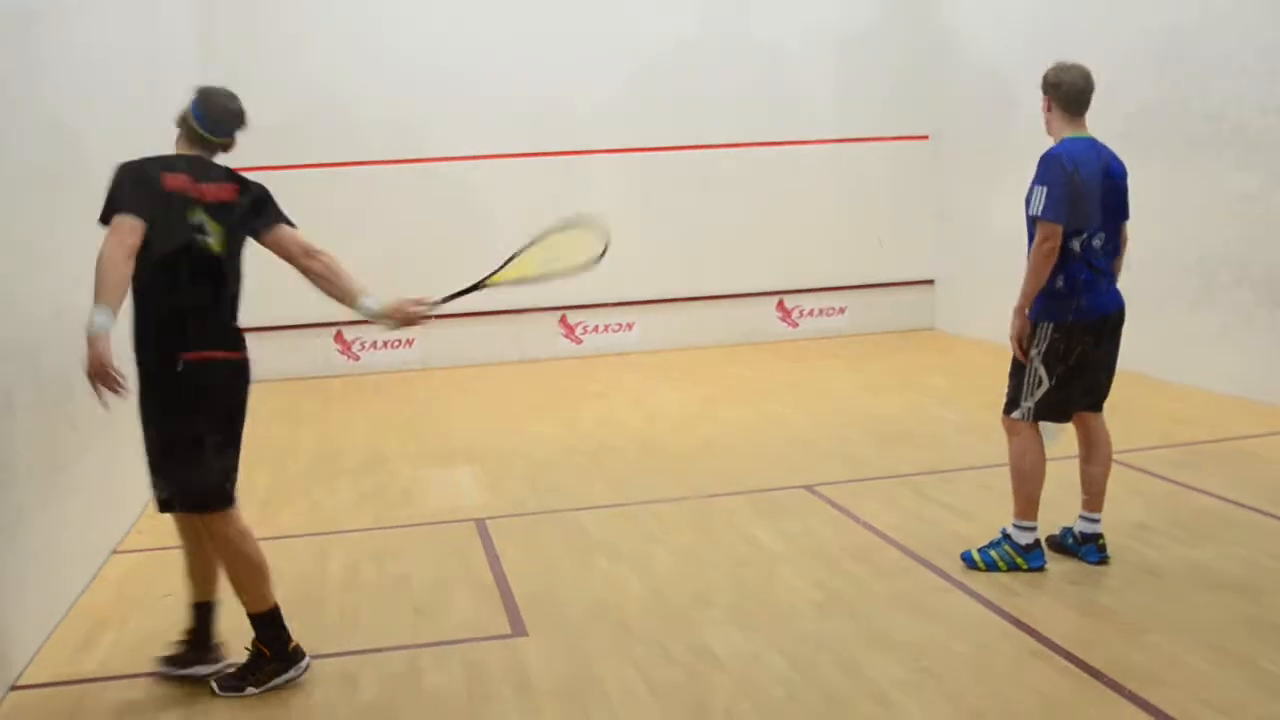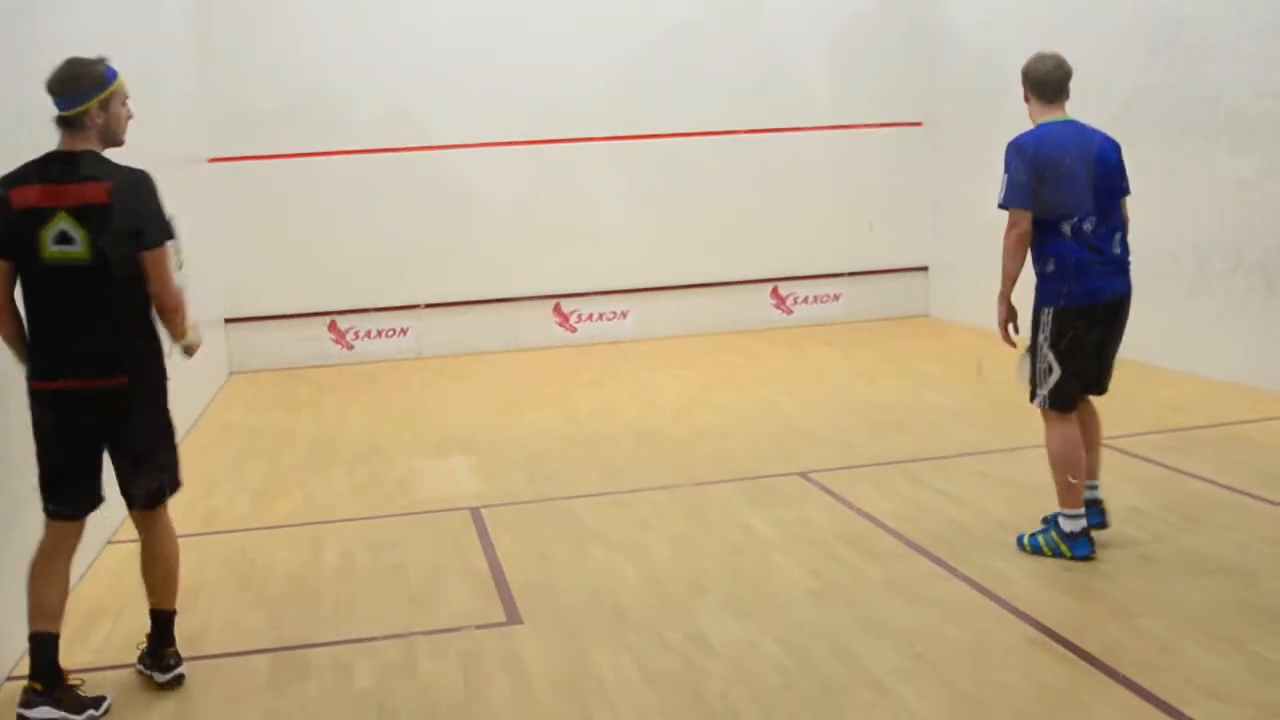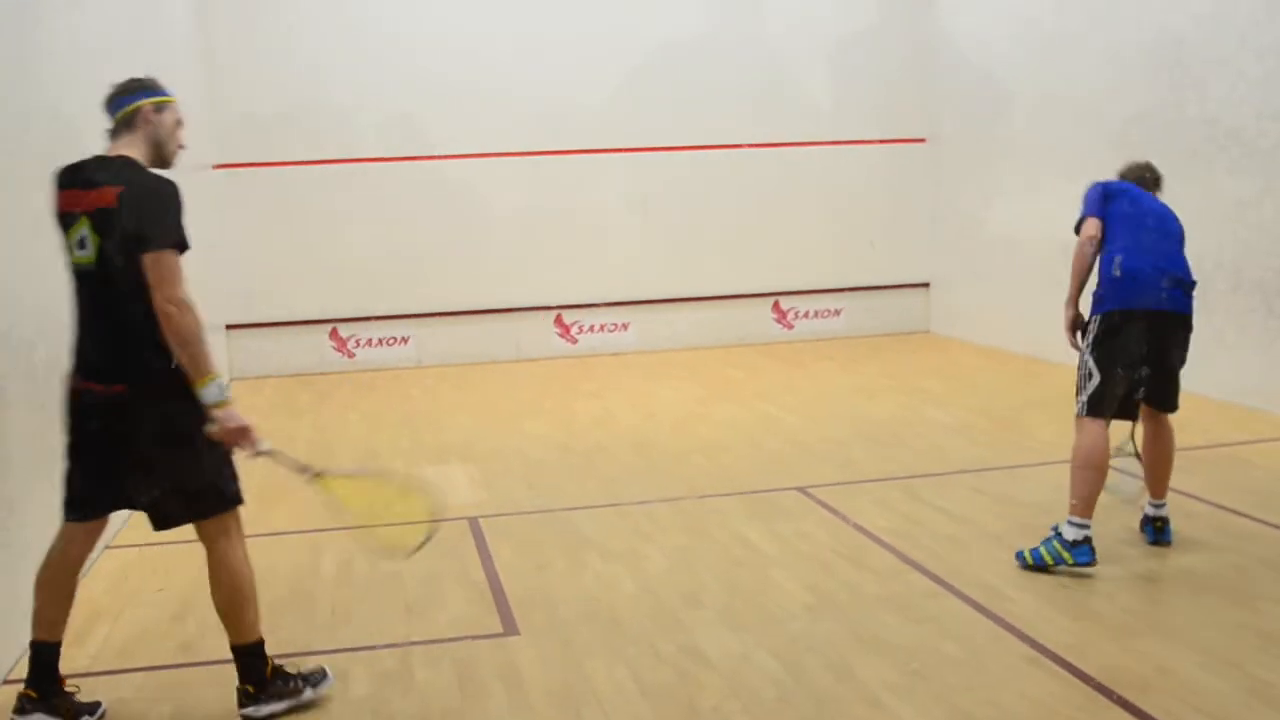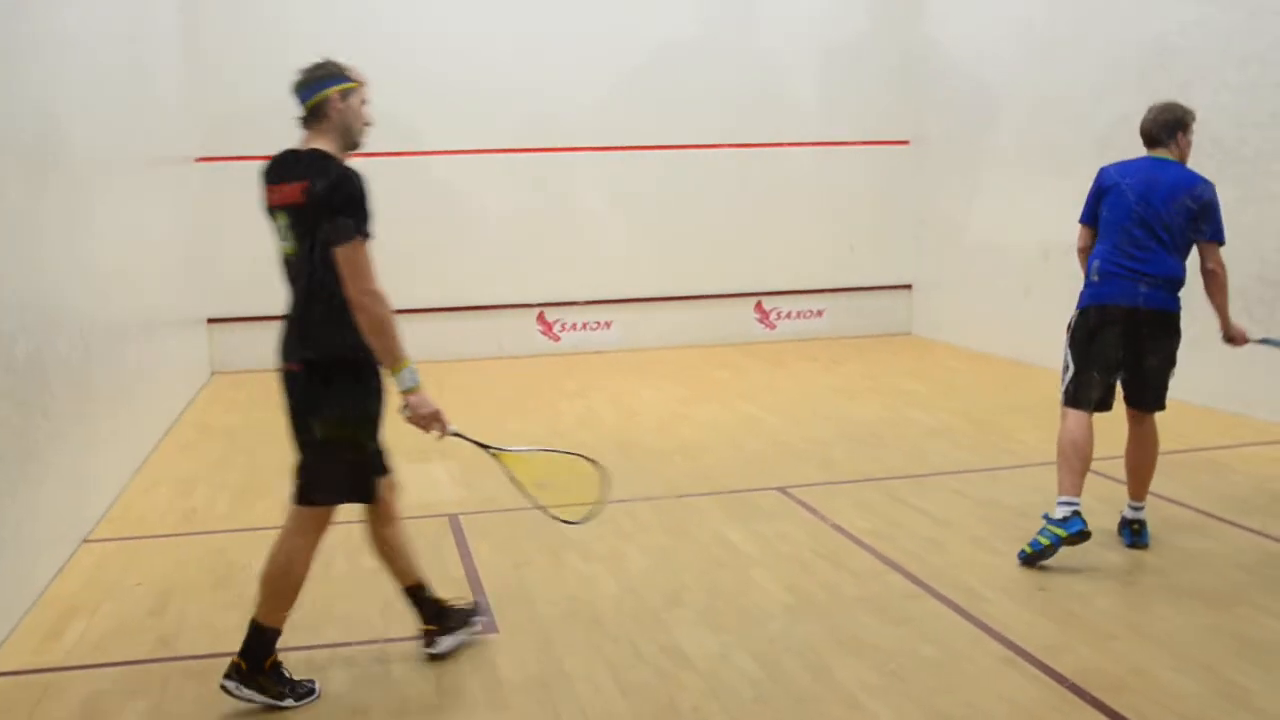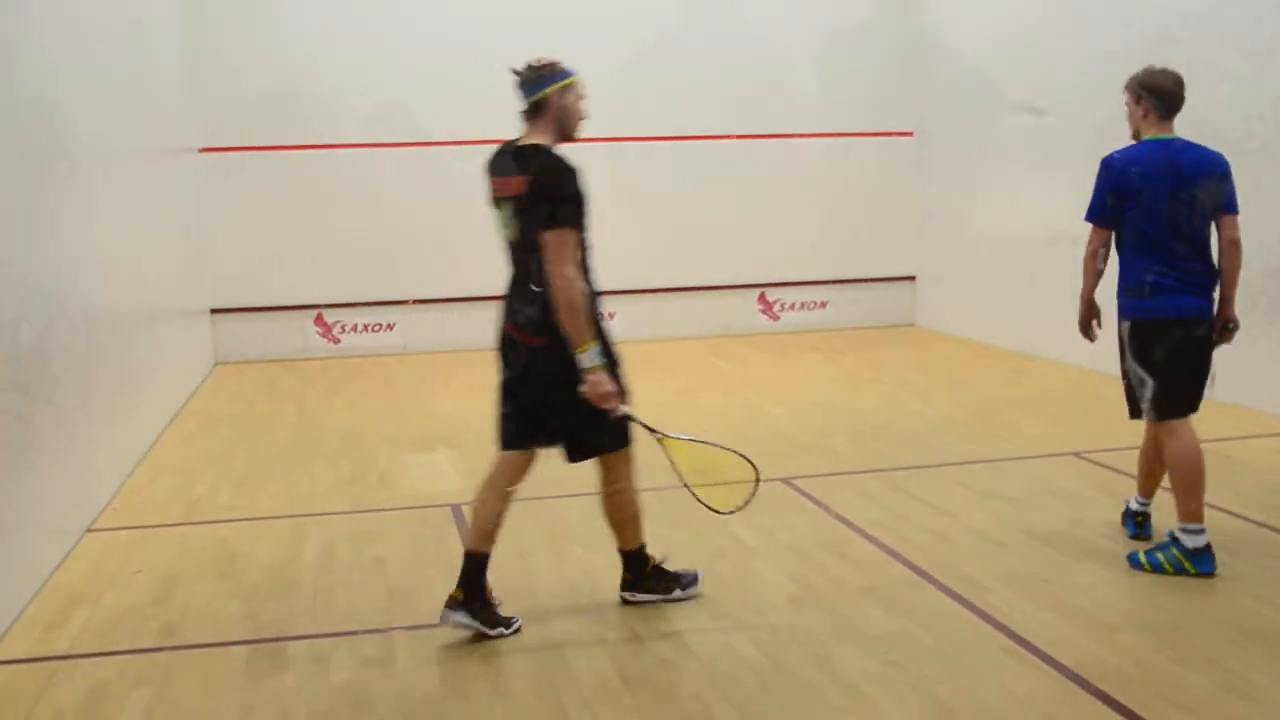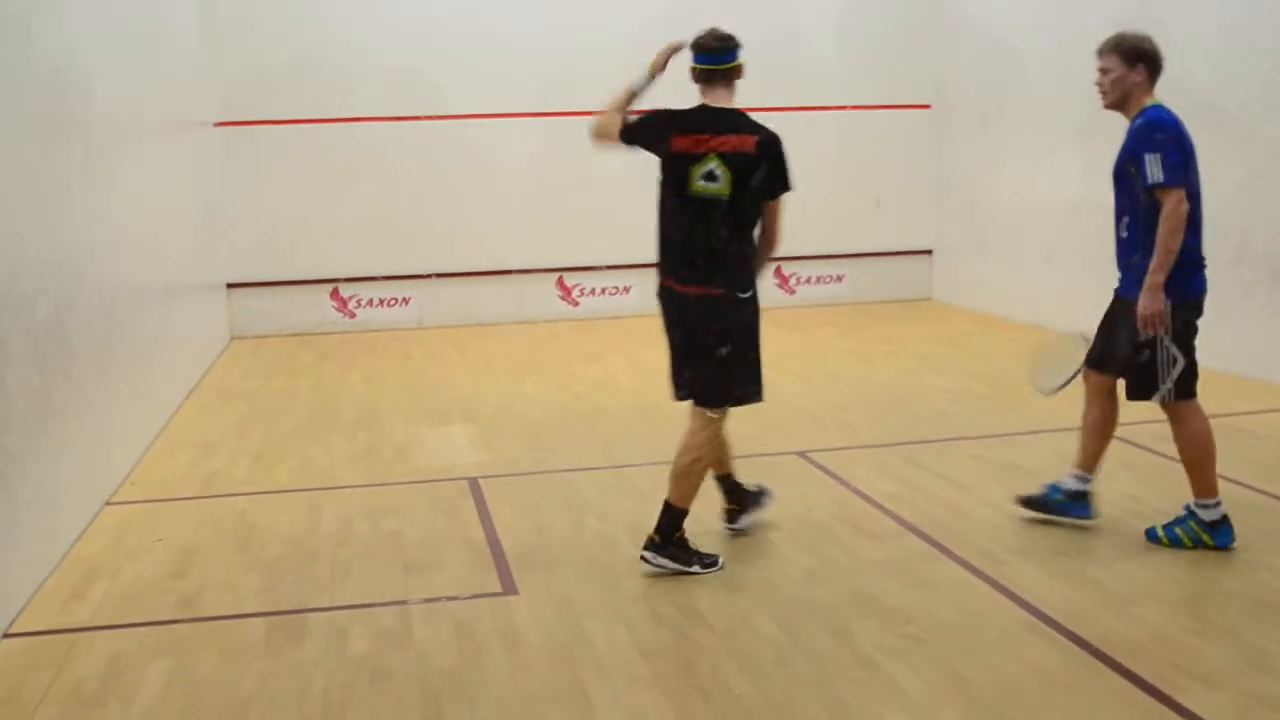
dt=0.7s
person 1, frame 1
left shoulder: (137, 176)
right shoulder: (245, 192)
left elbow: (121, 248)
right elbow: (306, 256)
left wrist: (99, 327)
right wrist: (373, 306)
left hip: (173, 369)
right hip: (225, 365)
left knee: (210, 513)
right knee: (198, 507)
left ankle: (278, 646)
right ankle: (201, 641)
person 1, frame 2
right shoulder: (132, 186)
right elbow: (165, 293)
right wrist: (184, 337)
left hip: (54, 388)
right hip: (132, 382)
left knee: (62, 528)
right knee: (152, 514)
right ankle: (162, 648)
person 1, frame 3
left shoulder: (70, 184)
right shoulder: (152, 191)
right elbow: (172, 307)
right wrist: (216, 399)
left hip: (92, 389)
right hip: (155, 392)
left knee: (79, 533)
right knee: (221, 528)
person 1, frame 4
left shoulder: (279, 172)
right shoulder: (339, 182)
right elbow: (363, 295)
left wrist: (343, 87)
right wrist: (409, 383)
left hip: (309, 362)
right hip: (336, 369)
left knee: (381, 494)
right knee: (311, 517)
left ankle: (435, 618)
right ankle: (253, 663)
person 1, frame 5
left shoulder: (502, 164)
right shoulder: (555, 173)
left elbow: (533, 137)
right elbow: (564, 276)
left wrist: (541, 86)
right wrist: (591, 362)
left hip: (519, 337)
right hip: (561, 342)
left knee: (513, 462)
right knee: (615, 460)
left ankle: (470, 594)
right ankle: (640, 574)
person 1, frame 6
left shoulder: (669, 129)
right shoulder: (764, 143)
left elbow: (601, 129)
right elbow: (770, 233)
left wrist: (648, 75)
left hip: (678, 290)
right hip: (728, 293)
left knee: (703, 403)
right knee: (708, 414)
left ankle: (736, 497)
right ankle: (666, 537)
person 2, frame 1
left shoulder: (1057, 161)
right shoulder: (1111, 161)
left elbow: (1047, 243)
right elbow: (1120, 238)
left wrist: (1020, 312)
left hip: (1062, 314)
right hip: (1105, 309)
left knee: (1020, 420)
right knee: (1089, 416)
left ankle: (1023, 540)
right ankle: (1089, 533)
person 2, frame 2
left shoulder: (1026, 147)
right shoulder: (1104, 145)
left elbow: (1020, 228)
right elbow: (1122, 217)
left wrist: (1004, 296)
left hip: (1064, 295)
right hip: (1113, 290)
left knee: (1057, 411)
right knee: (1080, 399)
left ankle: (1071, 529)
right ankle: (1090, 501)
person 2, frame 3
left shoulder: (1105, 190)
right shoulder: (1169, 216)
left elbow: (1090, 237)
left wrist: (1072, 304)
left hip: (1122, 302)
right hip: (1176, 308)
left knee: (1093, 416)
right knee: (1157, 412)
left ankle: (1075, 535)
right ankle: (1157, 517)
person 2, frame 4
left shoulder: (1110, 175)
right shoulder: (1199, 189)
left elbow: (1084, 245)
right elbow: (1211, 266)
right wrist: (1226, 323)
left hip: (1103, 302)
right hip: (1160, 311)
left knee: (1077, 408)
right knee: (1142, 414)
left ankle: (1067, 513)
right ankle: (1135, 518)
person 2, frame 5
left shoulder: (1120, 166)
right shoulder: (1213, 163)
left elbow: (1099, 244)
right elbow: (1231, 241)
left wrist: (1086, 299)
right wrist: (1227, 308)
left hip: (1148, 311)
right hip: (1196, 310)
left knee: (1170, 420)
right knee: (1164, 414)
left ankle: (1194, 543)
right ankle: (1138, 510)
person 2, frame 6
left shoulder: (1155, 128)
right shoulder: (1148, 128)
left elbow: (1176, 206)
left wrist: (1155, 284)
left hip: (1165, 291)
right hip: (1137, 287)
left knee: (1178, 399)
right knee: (1099, 379)
left ankle: (1210, 517)
right ankle: (1075, 491)
